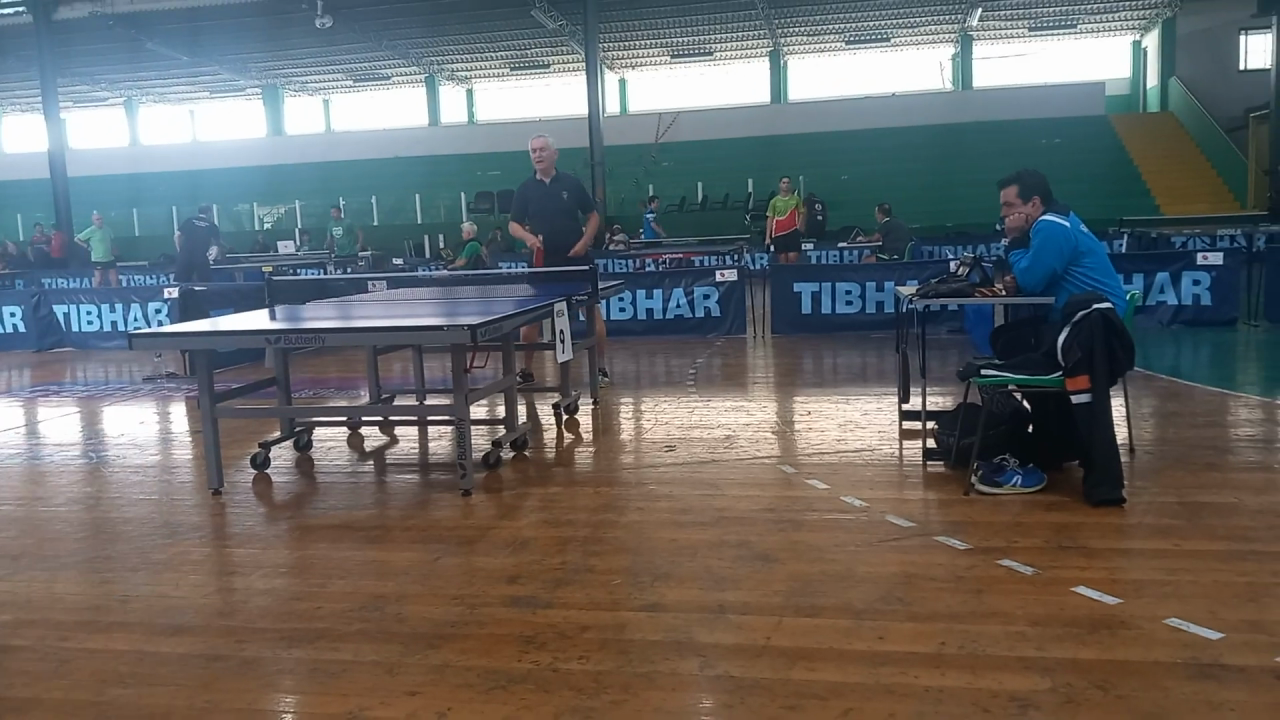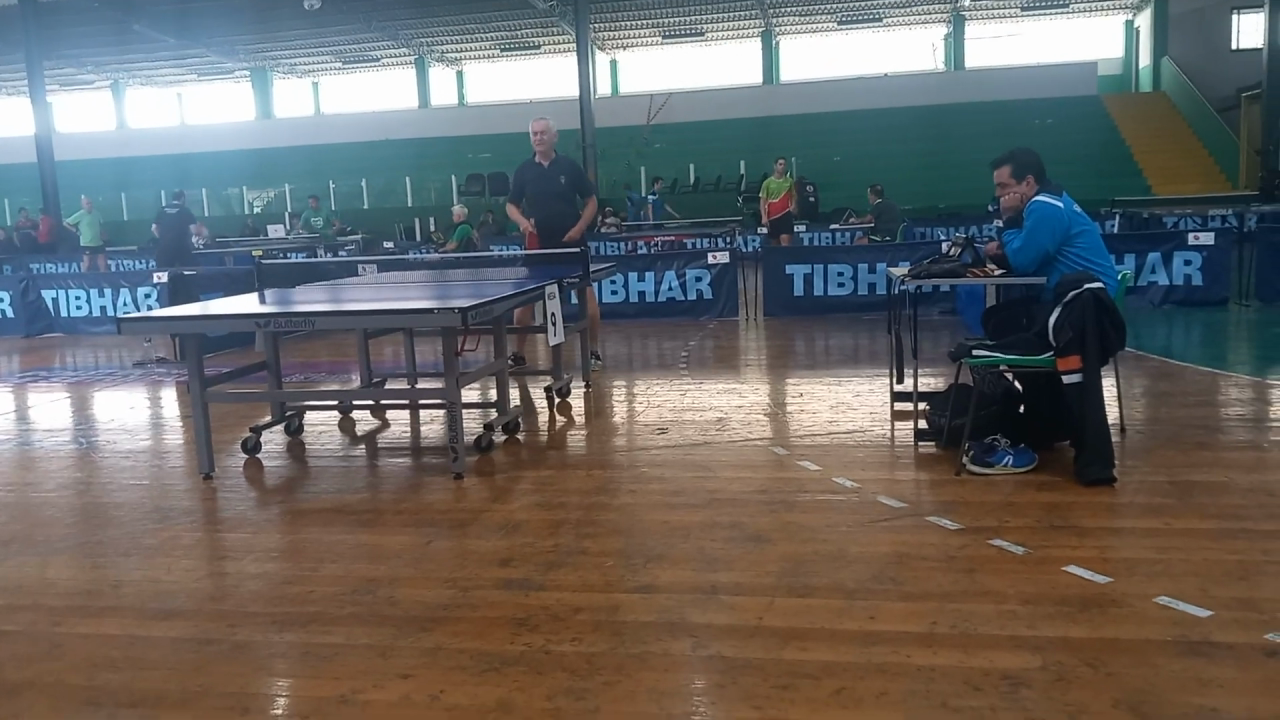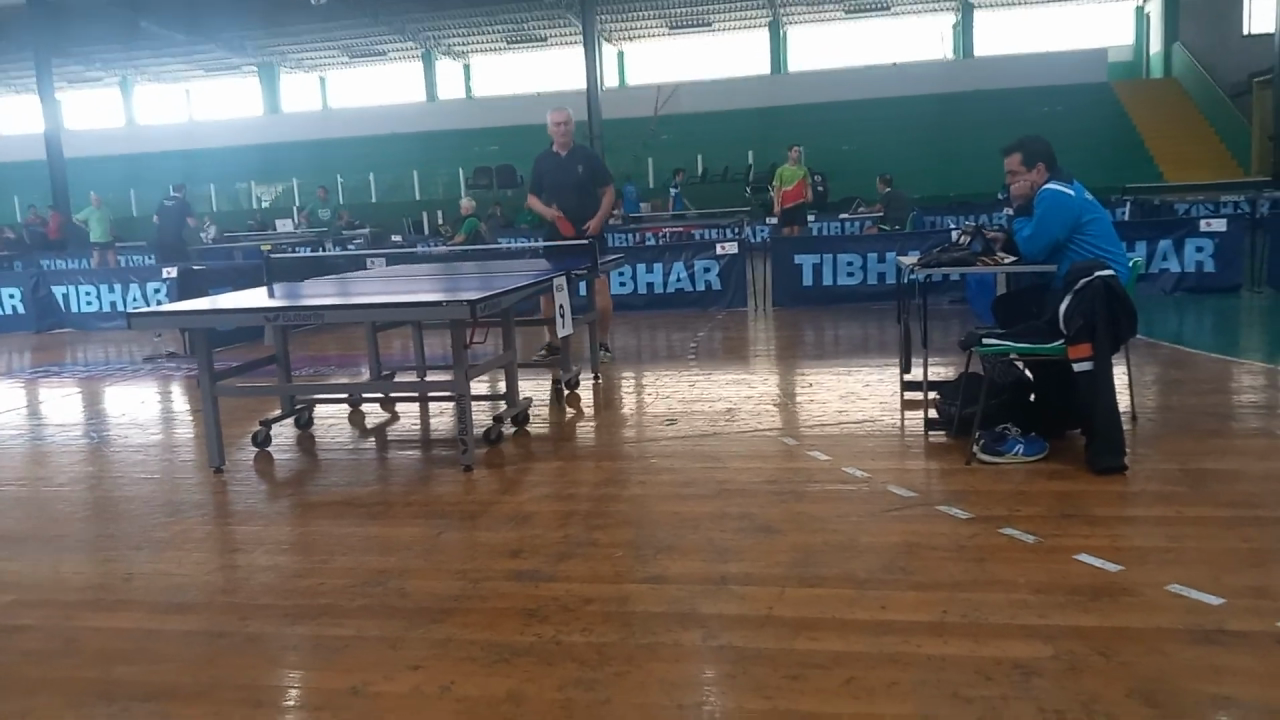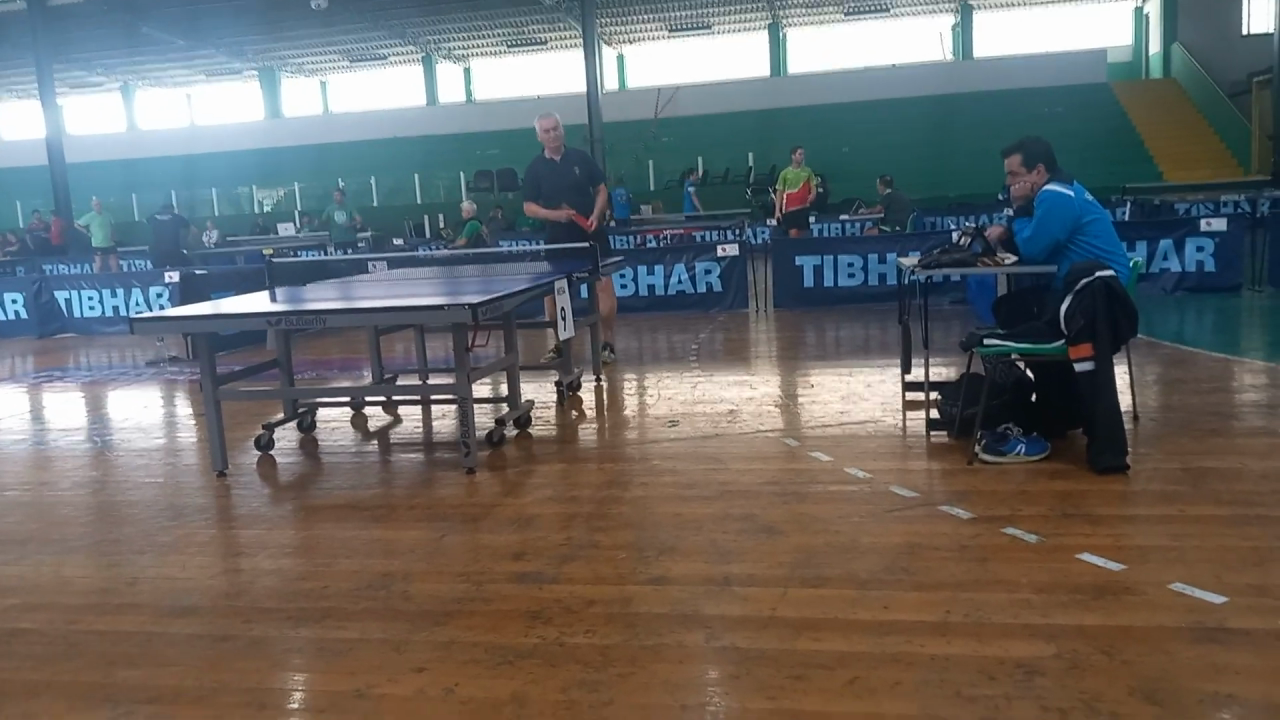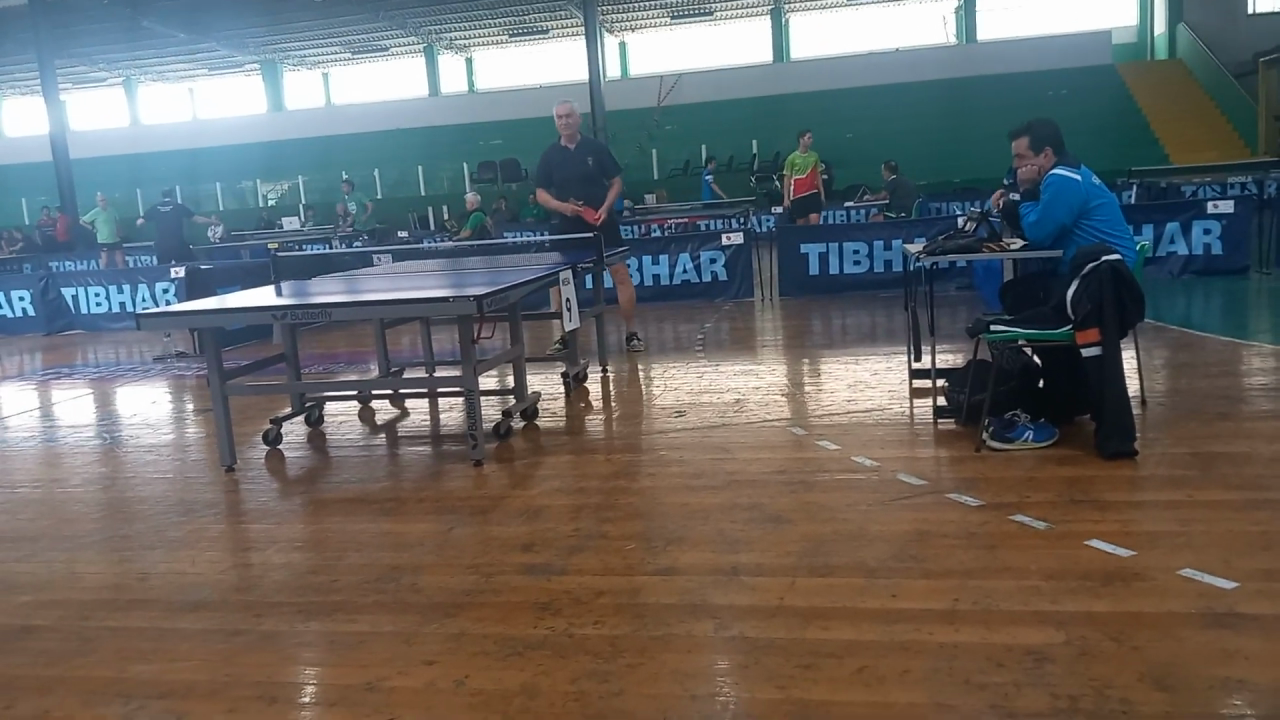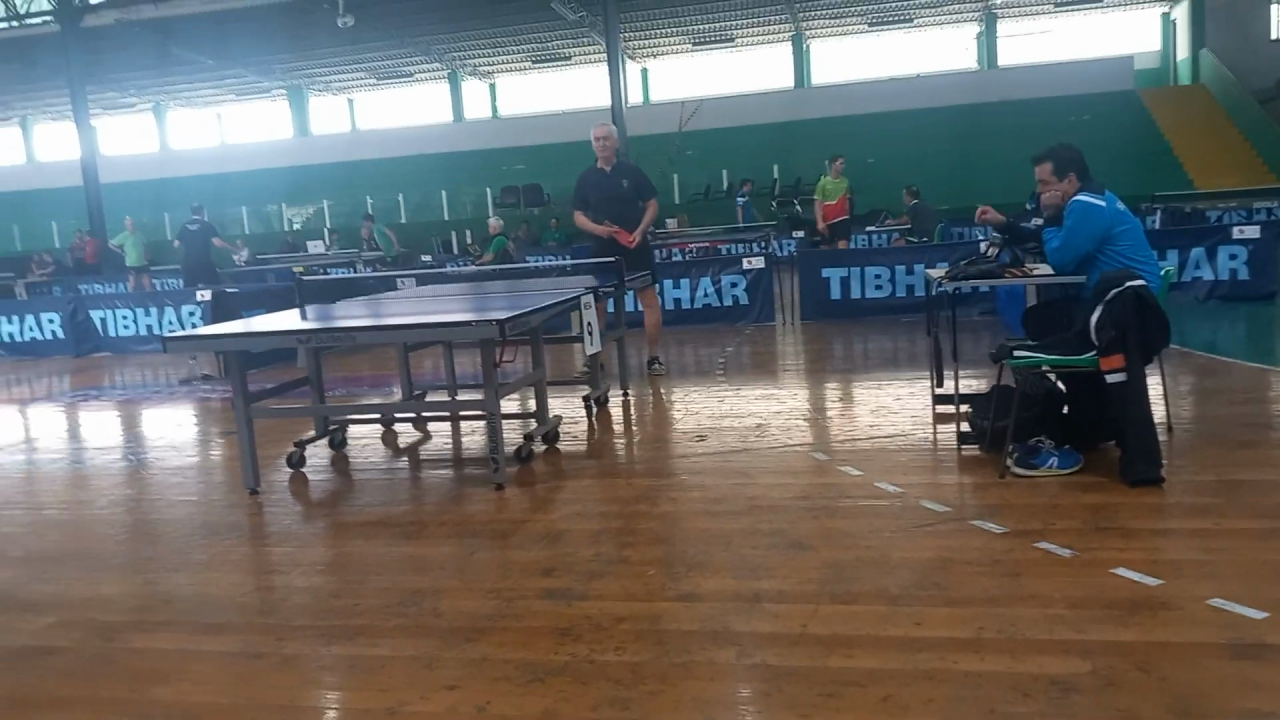
dt=0.3s
person 1, frame 1
left shoulder: (1051, 227)
right shoulder: (1054, 223)
left elbow: (1031, 281)
right elbow: (1035, 279)
left wrist: (1016, 240)
right wrist: (1016, 282)
left knee: (1011, 345)
right knee: (1006, 338)
person 1, frame 2
left shoulder: (1043, 208)
right shoulder: (1049, 204)
left elbow: (1023, 263)
right elbow: (1027, 260)
left wrist: (1011, 222)
right wrist: (1002, 251)
left hip: (1085, 306)
right hip: (1077, 301)
left knee: (1002, 325)
right knee: (997, 319)
person 1, frame 3
left shoulder: (1054, 195)
right shoulder: (1059, 191)
left elbow: (1033, 251)
right elbow: (1037, 244)
left wrist: (1020, 207)
right wrist: (1007, 239)
left knee: (1011, 313)
right knee: (1012, 308)
right ankle: (1059, 412)
person 1, frame 4
left shoulder: (1055, 197)
right shoulder: (1060, 192)
left elbow: (1032, 252)
right elbow: (1033, 246)
left wrist: (1021, 209)
right wrist: (1008, 235)
left knee: (1011, 312)
right knee: (1010, 307)
right ankle: (1060, 411)
person 1, frame 5
left shoulder: (1062, 181)
right shoulder: (1067, 175)
left elbow: (1037, 235)
right elbow: (1039, 228)
left wrist: (1028, 192)
right wrist: (1012, 205)
left knee: (1018, 299)
right knee: (1017, 293)
left ankle: (1062, 403)
right ankle: (1068, 397)
person 1, frame 6
left shoulder: (1087, 206)
right shoulder: (1089, 201)
left elbow: (1061, 260)
right elbow: (1050, 245)
left wrist: (1050, 217)
right wrist: (1004, 223)
left knee: (1041, 324)
right knee: (1041, 318)
right ankle: (1092, 425)
person 2, frame 1
left shoulder: (572, 184)
right shoulder: (525, 189)
left elbow: (593, 216)
right elbow: (513, 225)
left wrist: (584, 242)
right wrist: (528, 238)
left hip: (575, 260)
right hip: (542, 263)
left knee: (592, 312)
left ankle: (601, 368)
right ankle: (527, 371)
person 2, frame 2
left shoulder: (570, 167)
right shoulder: (523, 171)
left elbow: (591, 201)
right elbow: (511, 205)
left wrist: (579, 228)
right wrist: (522, 222)
left hip: (570, 244)
right hip: (538, 246)
left knee: (587, 296)
left ankle: (594, 352)
right ankle: (518, 354)
person 2, frame 3
left shoulder: (588, 156)
right shoulder: (542, 161)
left elbow: (608, 191)
right elbow: (532, 197)
left wrist: (599, 219)
right wrist: (546, 212)
left hip: (588, 234)
right hip: (557, 235)
left knee: (600, 287)
left ankle: (603, 343)
right ankle: (552, 343)
person 2, frame 4
left shoulder: (581, 158)
right shoulder: (535, 168)
left elbow: (601, 190)
right elbow: (529, 207)
left wrist: (596, 215)
right wrist: (554, 214)
left hip: (591, 233)
right hip: (558, 237)
left knee: (604, 285)
left ankle: (607, 343)
right ankle: (559, 344)
person 2, frame 5
left shoulder: (596, 148)
right shoulder: (549, 155)
left elbow: (616, 182)
right elbow: (541, 193)
left wrist: (606, 207)
right wrist: (563, 207)
left hip: (603, 225)
right hip: (569, 228)
left knee: (621, 275)
left ankle: (631, 333)
right ankle: (565, 336)
person 2, frame 6
left shoulder: (632, 172)
right shoulder: (586, 178)
left elbow: (652, 205)
right elbow: (578, 216)
left wrist: (641, 231)
right wrist: (598, 229)
left hip: (635, 248)
right hip: (603, 251)
left knee: (649, 299)
right knee: (596, 304)
left ankle: (654, 358)
